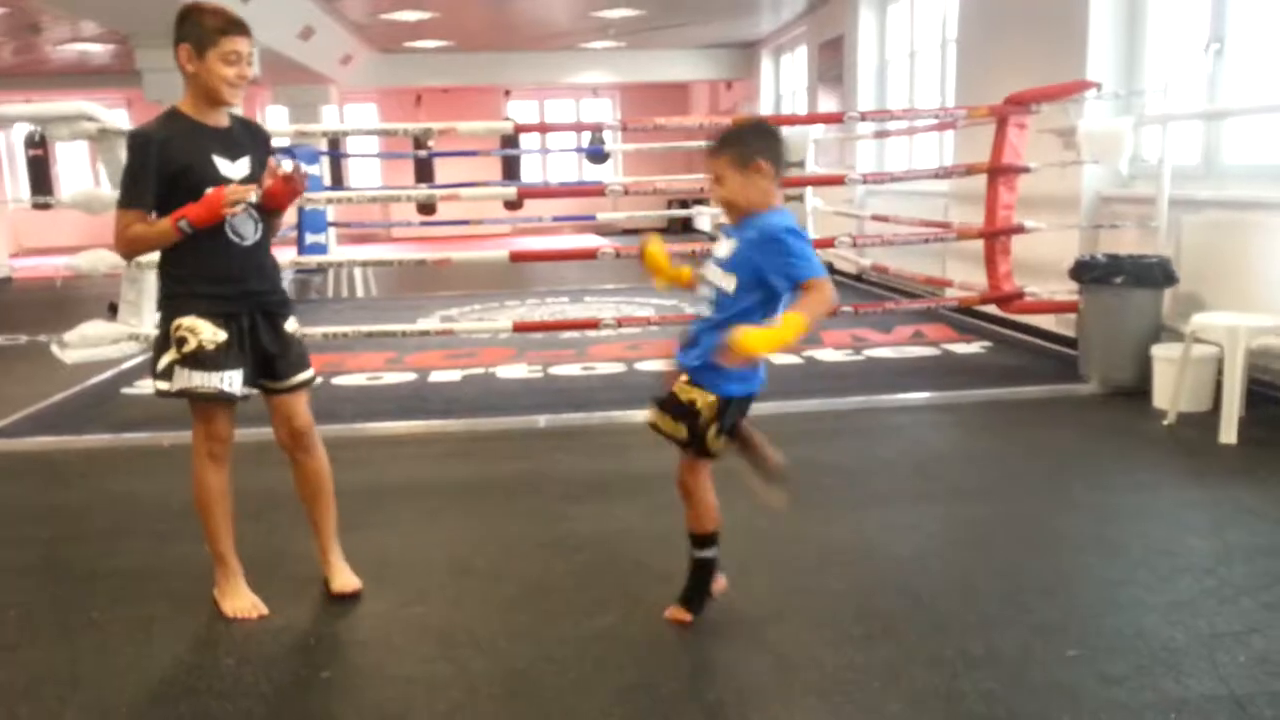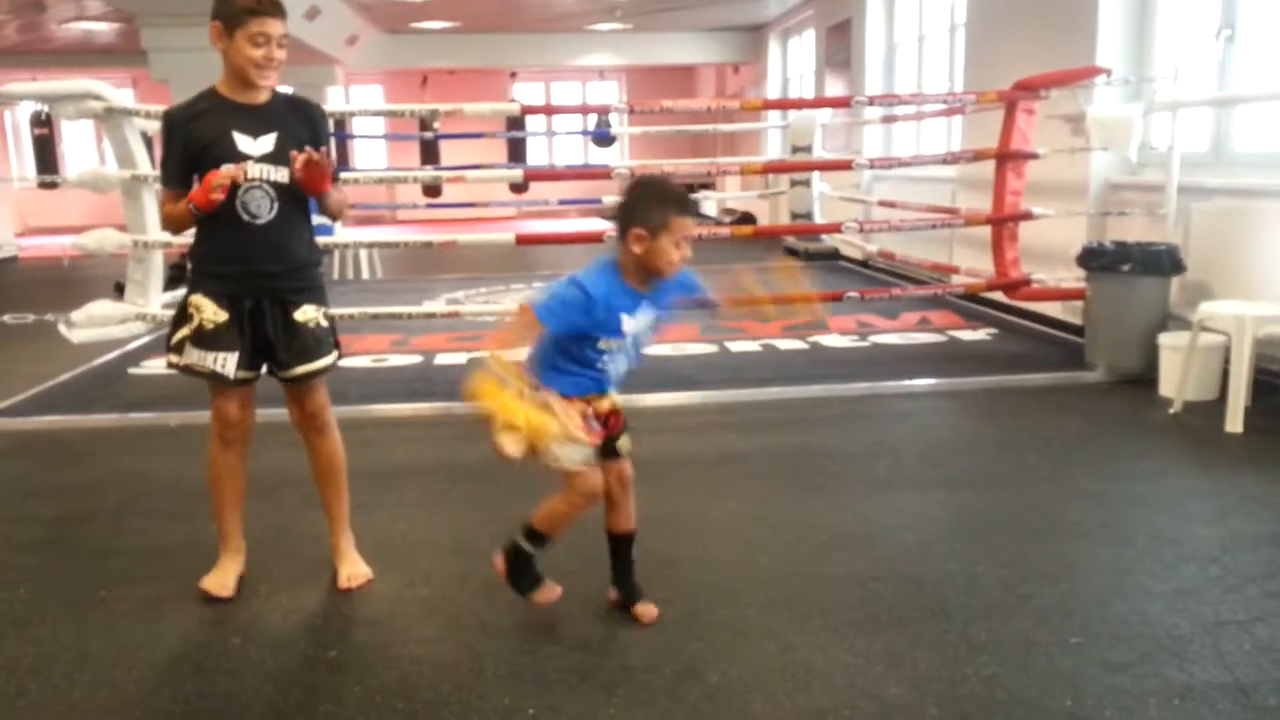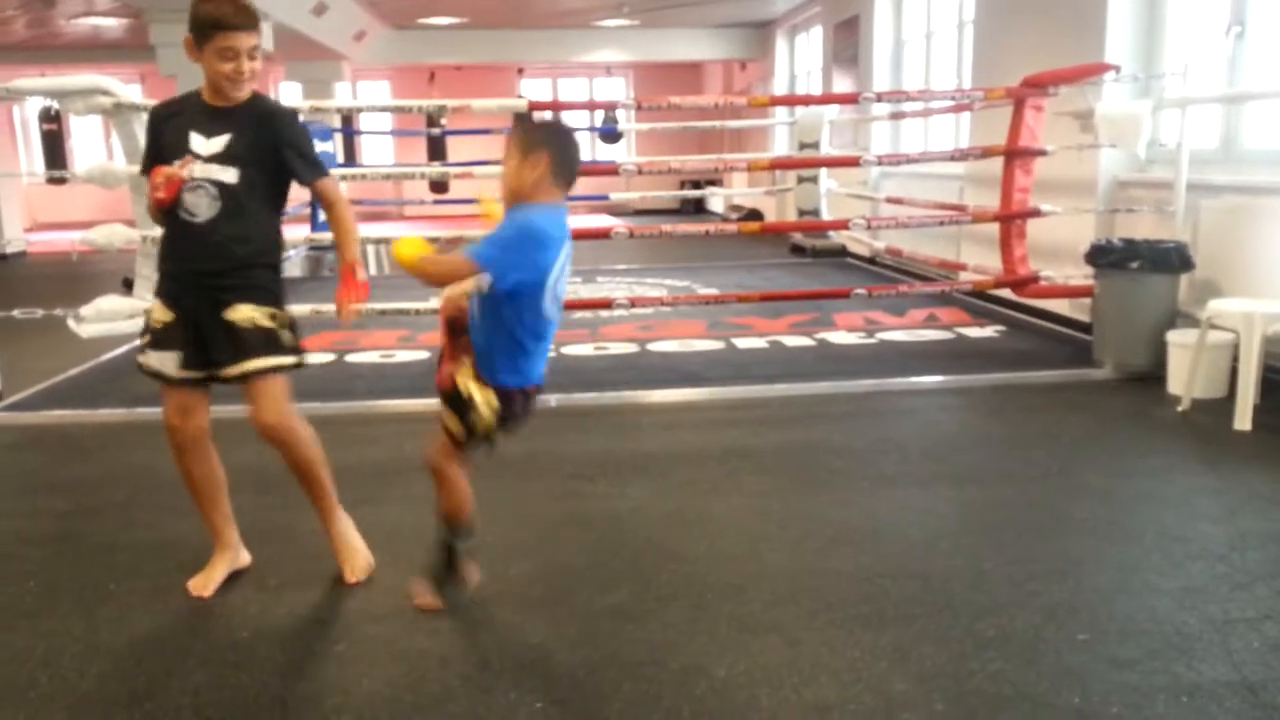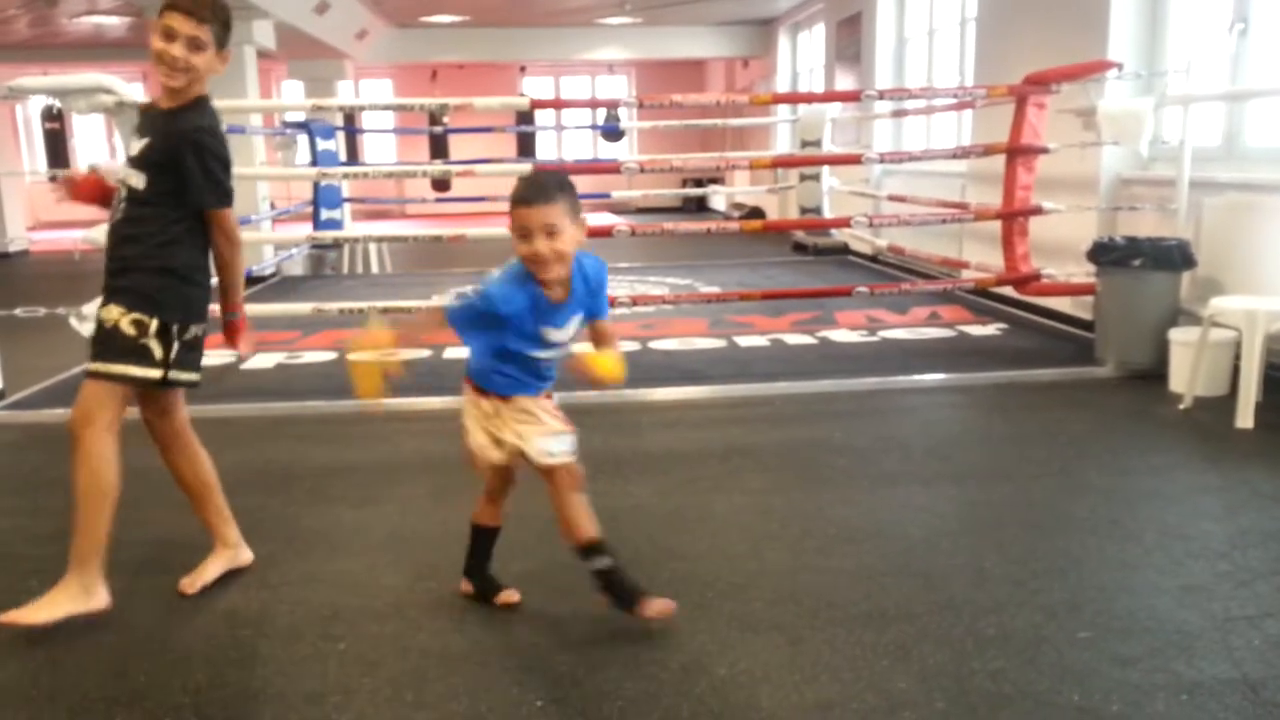
dt=0.4s
person 1, frame 1
left shoulder: (255, 138)
right shoulder: (155, 140)
right elbow: (128, 240)
left wrist: (278, 204)
right wrist: (196, 214)
left hip: (266, 302)
right hip: (200, 310)
left knee: (299, 429)
right knee: (214, 437)
left ankle: (330, 552)
right ankle: (227, 575)
person 1, frame 2
left shoulder: (305, 116)
right shoulder: (187, 120)
left elbow: (336, 208)
right elbow: (170, 216)
left wrist: (320, 185)
right wrist: (202, 199)
left hip: (296, 286)
right hip: (222, 291)
left knee: (314, 413)
right knee: (230, 420)
left ankle: (343, 542)
right ankle: (230, 550)
person 1, frame 3
left shoulder: (274, 122)
right shoulder: (167, 118)
left elbow: (333, 198)
right elbow: (160, 212)
left wrist: (351, 270)
right wrist: (160, 194)
left hip: (247, 287)
right hip: (181, 290)
left knee: (273, 418)
right knee: (183, 425)
left ankle: (337, 522)
right ankle: (227, 547)
person 1, frame 4
left shoulder: (195, 132)
right shoulder: (151, 115)
left elbow: (225, 232)
left wrist: (233, 315)
right wrist: (102, 193)
left hip: (156, 294)
right hip: (135, 291)
left knee: (91, 421)
right knee: (166, 421)
left ankle: (85, 582)
right ankle: (228, 543)
person 2, frame 1
left shoulder: (779, 235)
right shoulder: (746, 228)
left elbow: (823, 295)
left wrist: (778, 333)
right wrist: (675, 273)
left hip: (718, 379)
right hip: (702, 358)
left knee: (693, 475)
left ankle: (700, 585)
right ankle: (748, 445)
person 2, frame 2
left shoulder: (669, 279)
right shoulder: (587, 291)
left elbow: (708, 294)
right elbow: (524, 321)
left hip: (597, 397)
right hip: (556, 393)
left knee: (620, 482)
right knee: (586, 486)
left ankle: (625, 584)
right ankle: (516, 560)
person 2, frame 3
left shoulder: (527, 228)
right shoulder: (549, 221)
left elbow: (449, 272)
left wrist: (411, 256)
left hip: (499, 375)
left knee: (444, 461)
right knee: (456, 304)
left ankle: (453, 563)
person 2, frame 4
left shoulder: (590, 273)
right shoulder: (504, 296)
left elbow: (603, 331)
right elbow: (438, 320)
right wrist: (385, 344)
left hip: (537, 391)
right hip: (502, 396)
left knee: (499, 481)
right knee: (568, 480)
left ankle: (477, 574)
right ankle: (615, 586)
